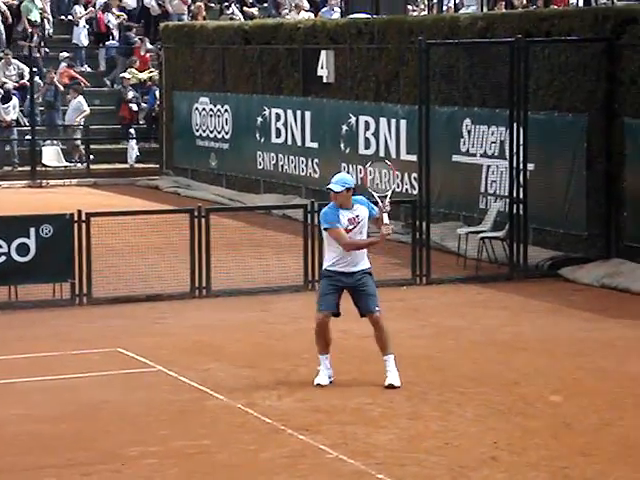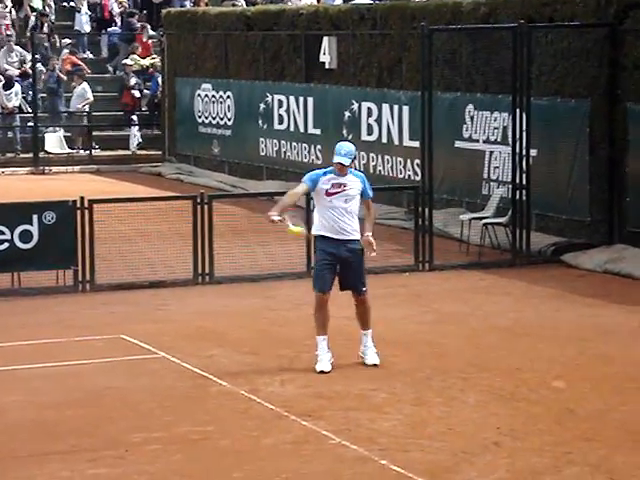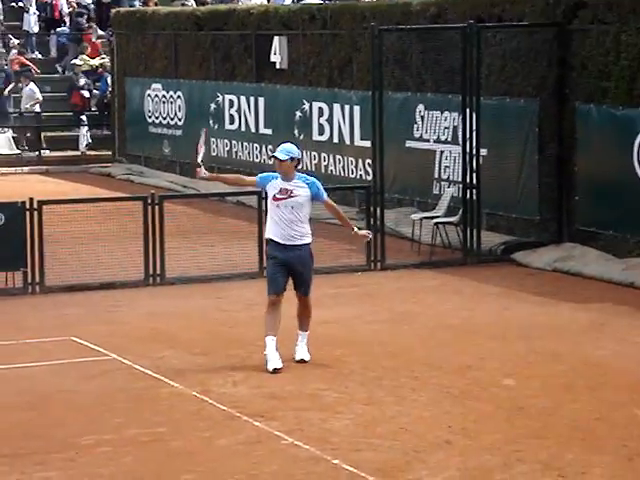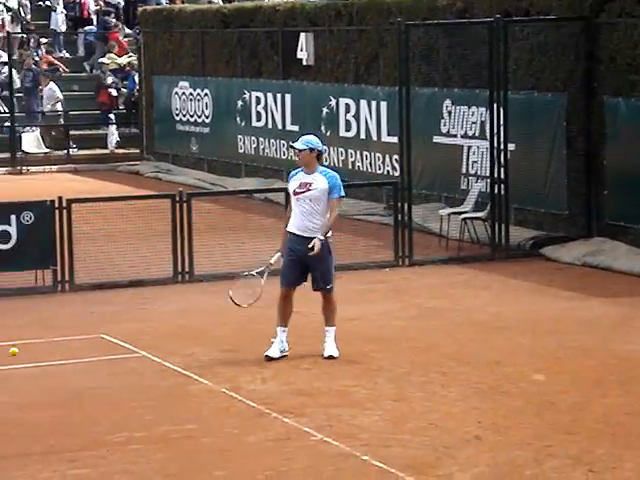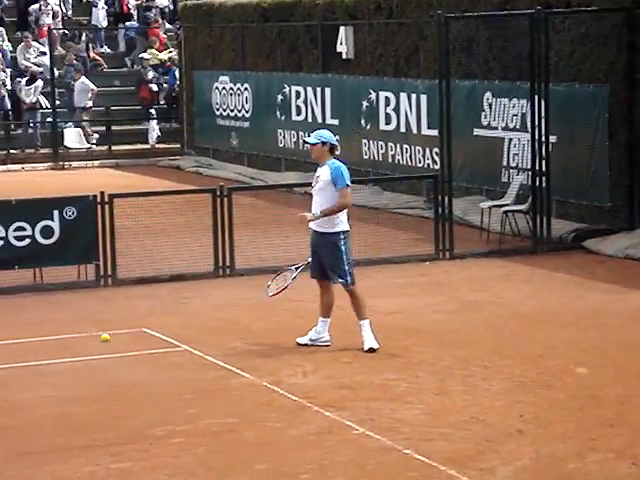
dt=0.3s
person 1, frame 1
left shoulder: (363, 203)
right shoulder: (328, 213)
left elbow: (380, 221)
right elbow: (347, 244)
left wrist: (383, 222)
right wrist: (378, 239)
left hip: (360, 272)
right hip: (333, 274)
left knee: (376, 318)
right knee: (321, 319)
left ankle: (391, 369)
right ankle: (325, 368)
person 1, frame 2
left shoulder: (360, 179)
right shoulder: (318, 176)
left elbow: (369, 209)
right elbow: (295, 192)
left wrist: (368, 233)
right wrist: (277, 211)
left hip: (353, 244)
right hip: (326, 243)
left knee: (361, 297)
right knee: (322, 297)
left ankle: (367, 345)
right ankle: (323, 353)
person 1, frame 3
left shoulder: (310, 184)
right shoulder: (269, 180)
left elbow: (331, 207)
right elbow: (241, 180)
left wrist: (354, 229)
right wrist: (210, 176)
left hip: (301, 248)
right hip: (276, 247)
left knee: (304, 298)
right knee: (274, 299)
left ankle: (302, 344)
right ankle: (272, 353)
person 1, frame 4
left shoulder: (331, 178)
right shoulder: (294, 176)
left elbow: (333, 213)
left wrist: (320, 238)
right wrist: (286, 239)
left hip: (317, 242)
right hip: (294, 240)
left knee: (327, 291)
right knee: (285, 291)
left ankle: (330, 340)
right ankle: (280, 342)
person 1, frame 5
left shoulder: (337, 168)
right shoulder: (320, 171)
left elbow: (346, 202)
left wrist: (315, 216)
left hip: (335, 235)
right hip: (318, 234)
left knee: (348, 285)
right knee: (323, 283)
left ankle: (367, 332)
right ankle: (321, 332)
